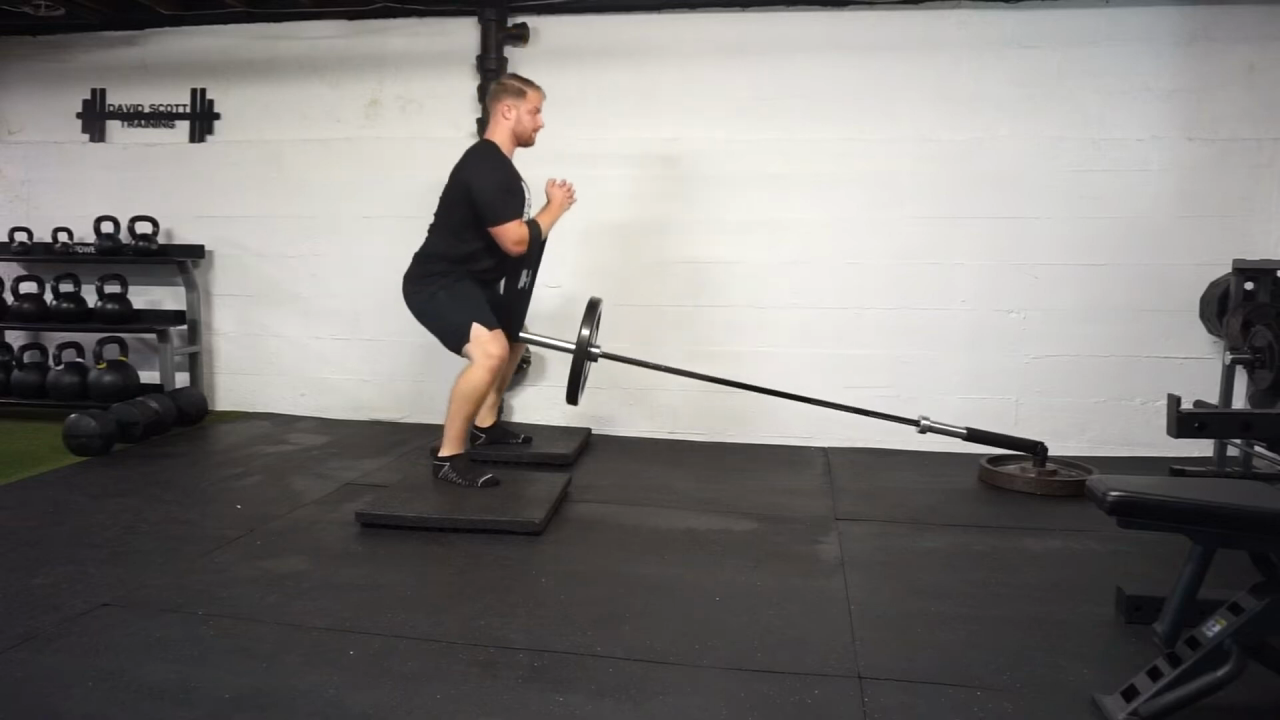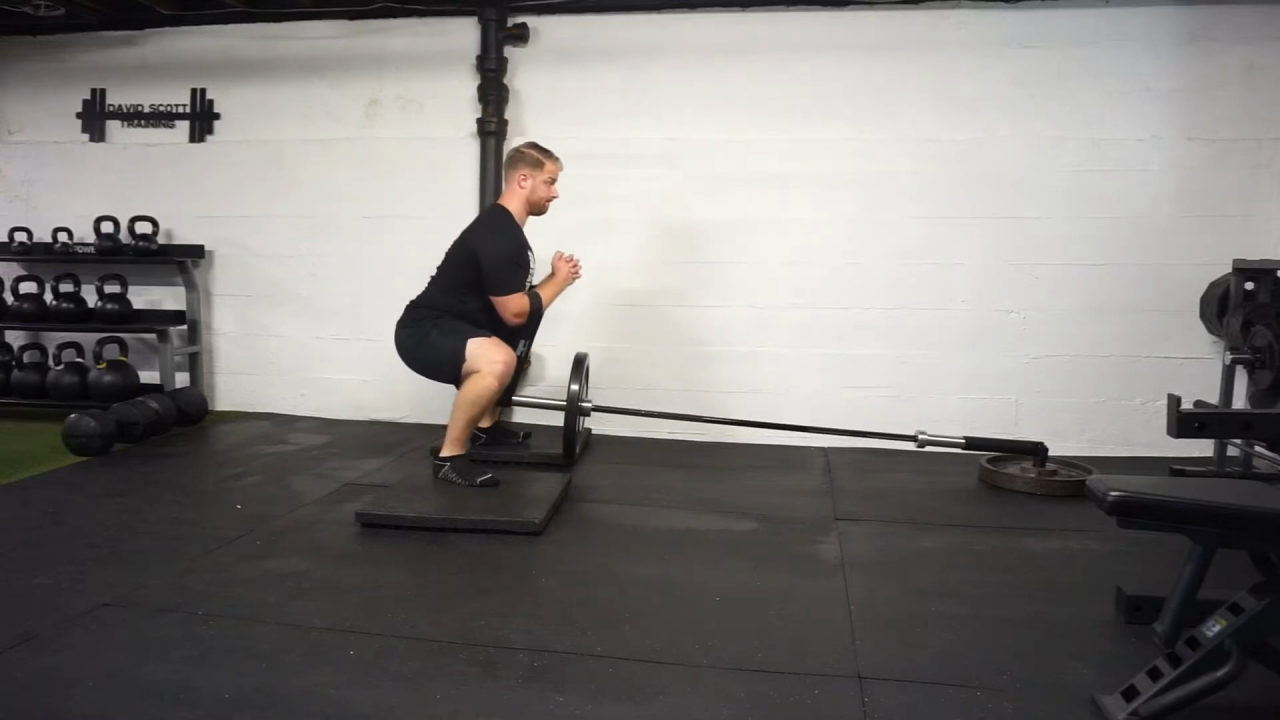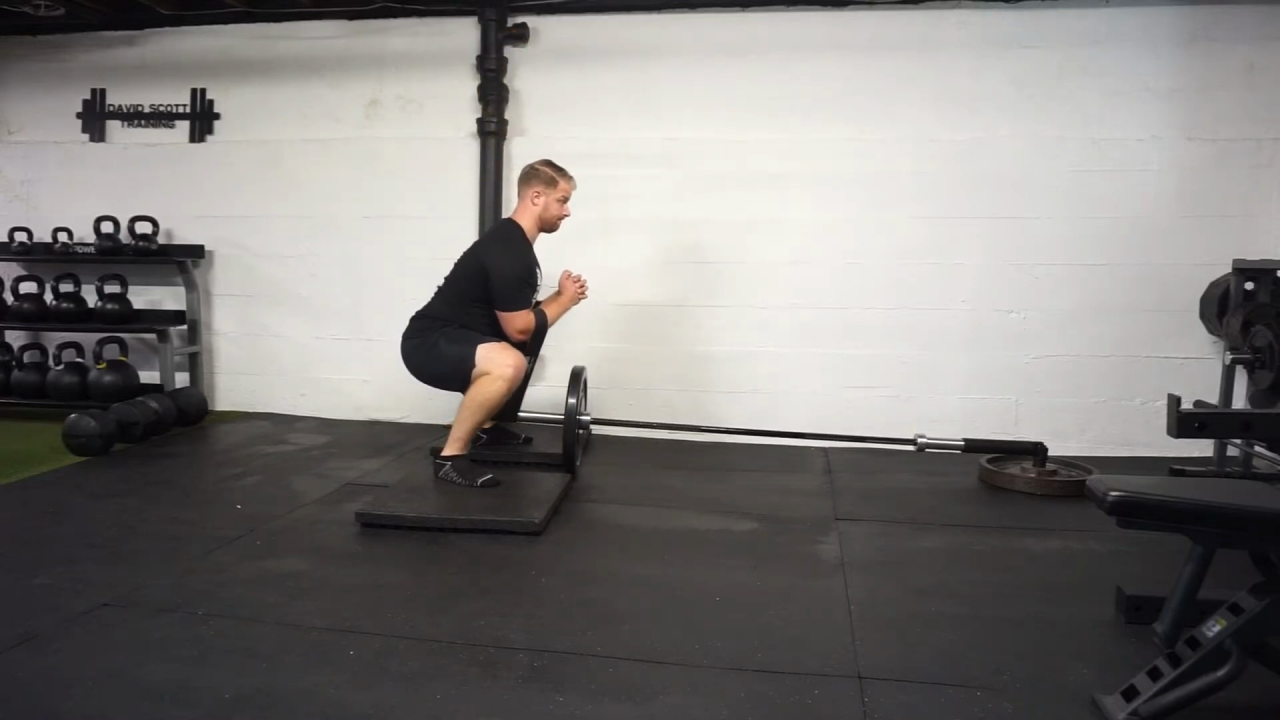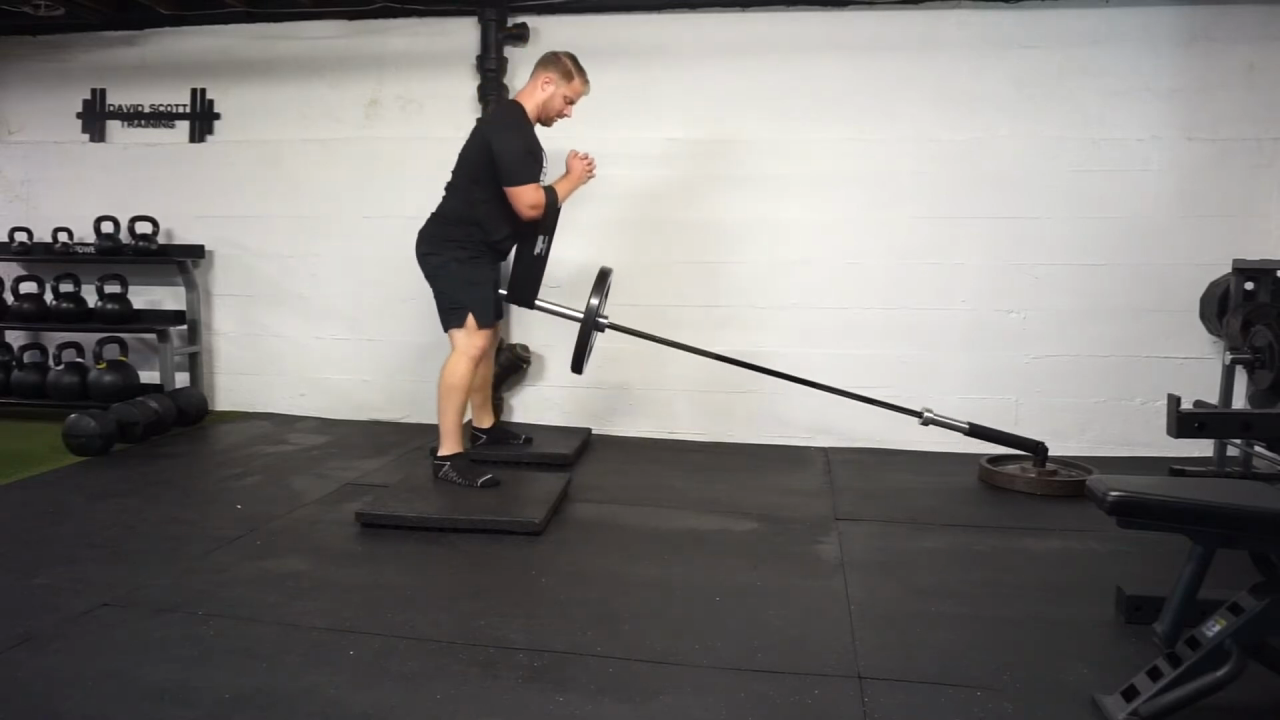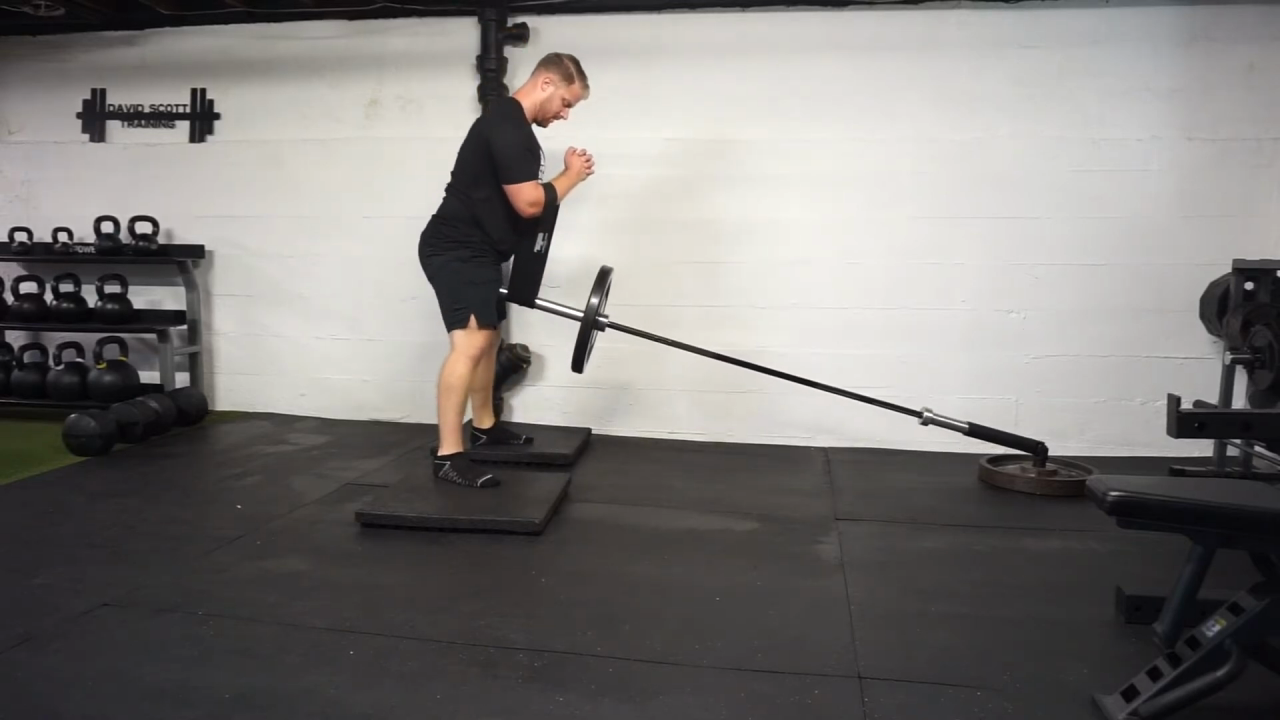
dt=1s
person 1, frame 1
left shoulder: (496, 163)
right shoulder: (486, 168)
left elbow: (512, 235)
right elbow: (516, 241)
right wrist: (557, 206)
left hip: (469, 278)
right hip: (437, 282)
left knee: (513, 337)
right knee: (490, 350)
left ankle: (485, 425)
right ankle: (449, 456)
person 1, frame 2
left shoulder: (506, 228)
right shoulder: (497, 237)
left elbow: (513, 303)
right elbow: (515, 313)
left wrist: (556, 278)
right wrist: (561, 280)
left hip: (452, 325)
right hip: (423, 333)
left knee: (517, 349)
right knee: (499, 361)
left ankle: (485, 426)
right ankle: (450, 458)
person 1, frame 3
left shoulder: (514, 242)
right shoulder: (508, 253)
left elbow: (517, 319)
right elbow: (518, 329)
left wrist: (561, 297)
right wrist: (566, 299)
left hip: (452, 336)
right hip: (429, 344)
left knee: (517, 355)
right knee: (509, 364)
left ankle: (486, 426)
right ankle: (451, 457)
person 1, frame 4
left shoulder: (513, 124)
right shoulder: (510, 129)
left elbow: (522, 202)
right elbow: (530, 205)
right wrist: (574, 178)
left hip: (473, 248)
right hip: (452, 250)
left knee: (486, 339)
right knee: (472, 344)
left ankle: (485, 427)
right ankle: (449, 456)
person 1, frame 5
left shoulder: (510, 123)
right shoulder: (507, 126)
left elbow: (522, 199)
right elbow: (529, 203)
right wrist: (573, 174)
left hip: (477, 249)
right hip: (456, 250)
left knee: (486, 338)
right knee: (470, 343)
left ankle: (485, 425)
right ankle: (449, 455)
